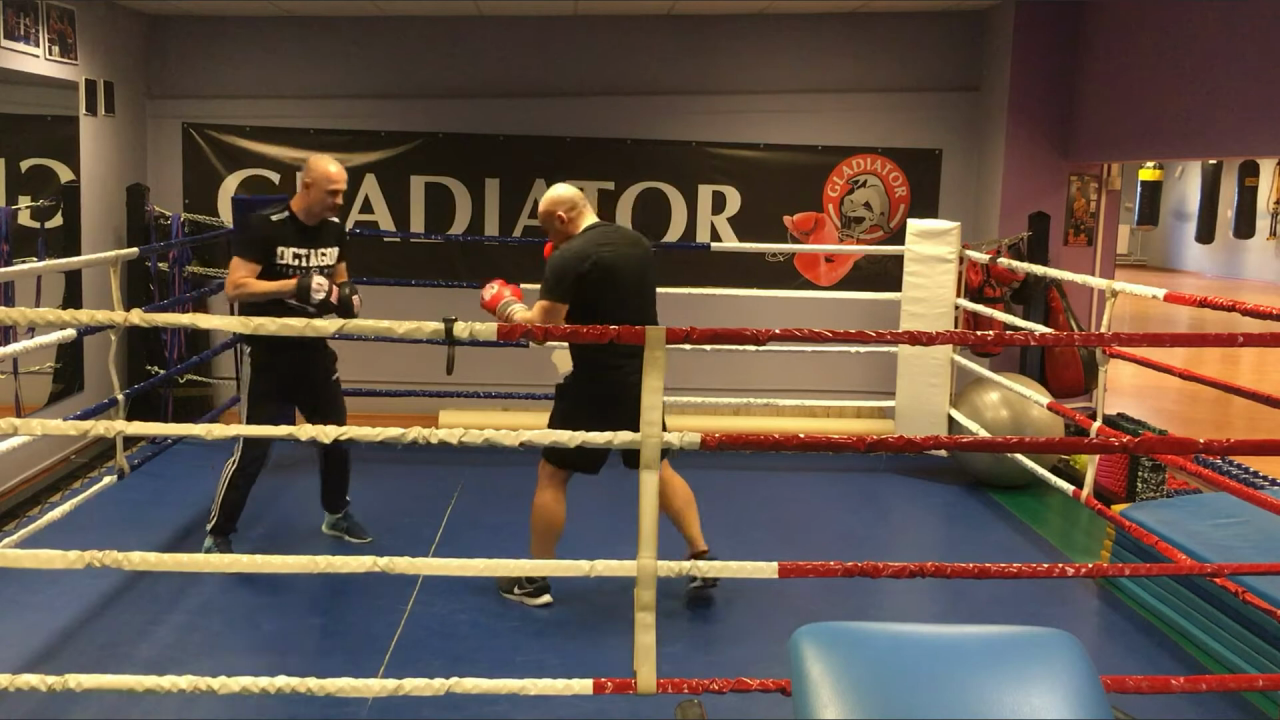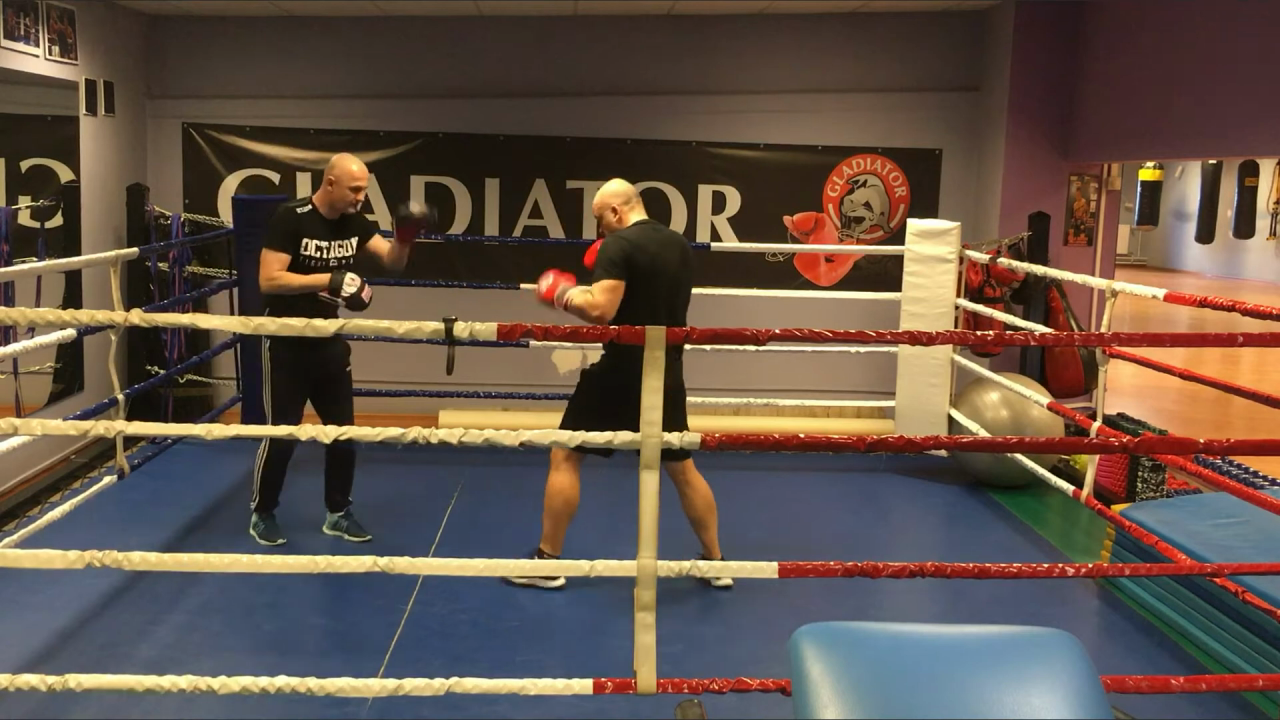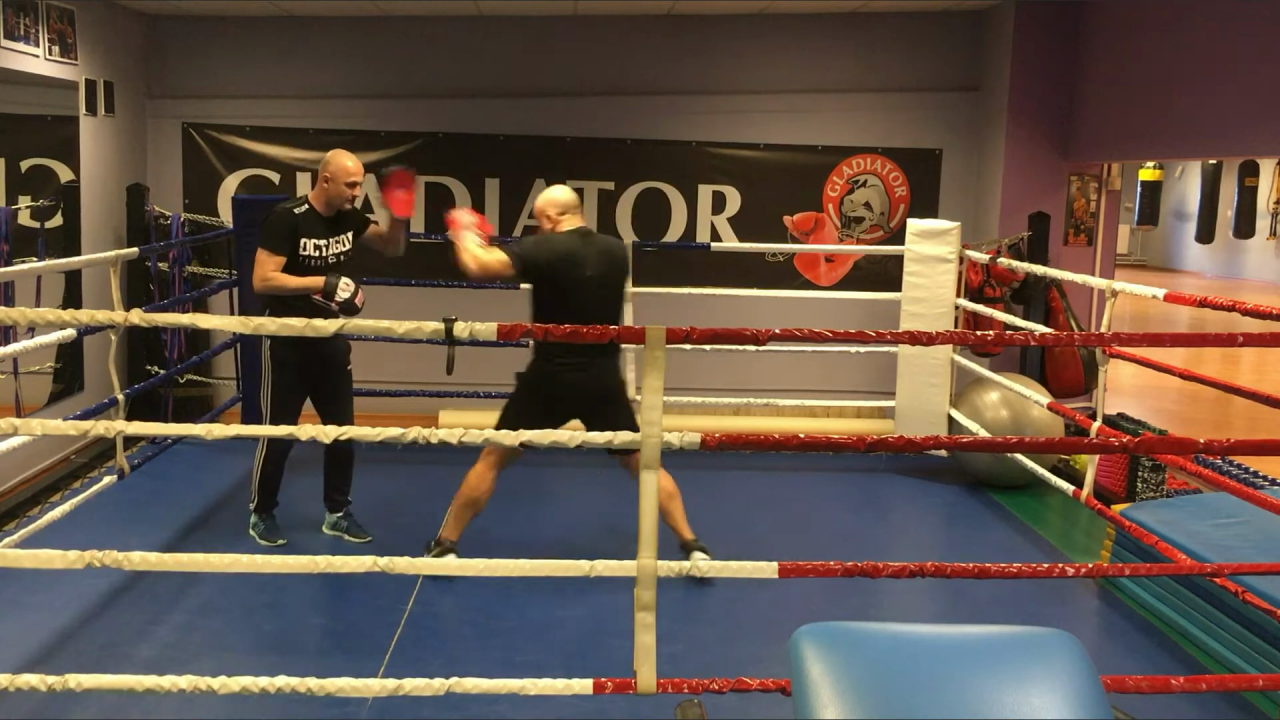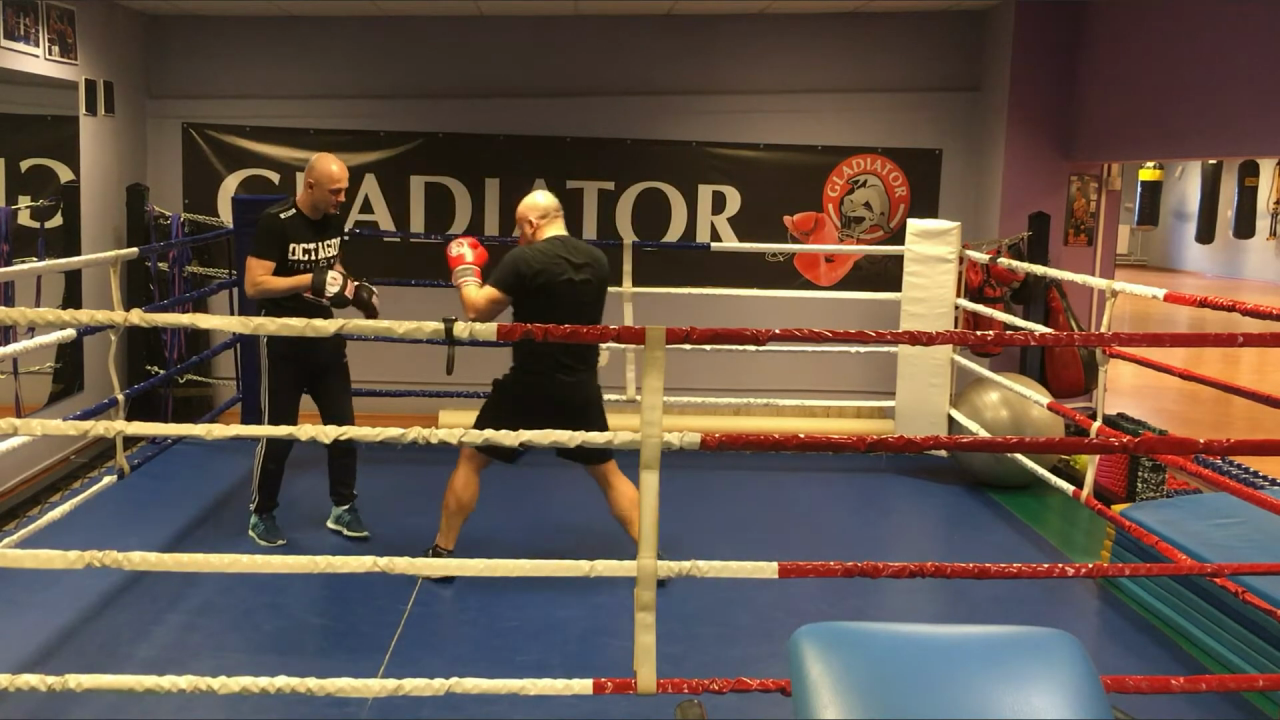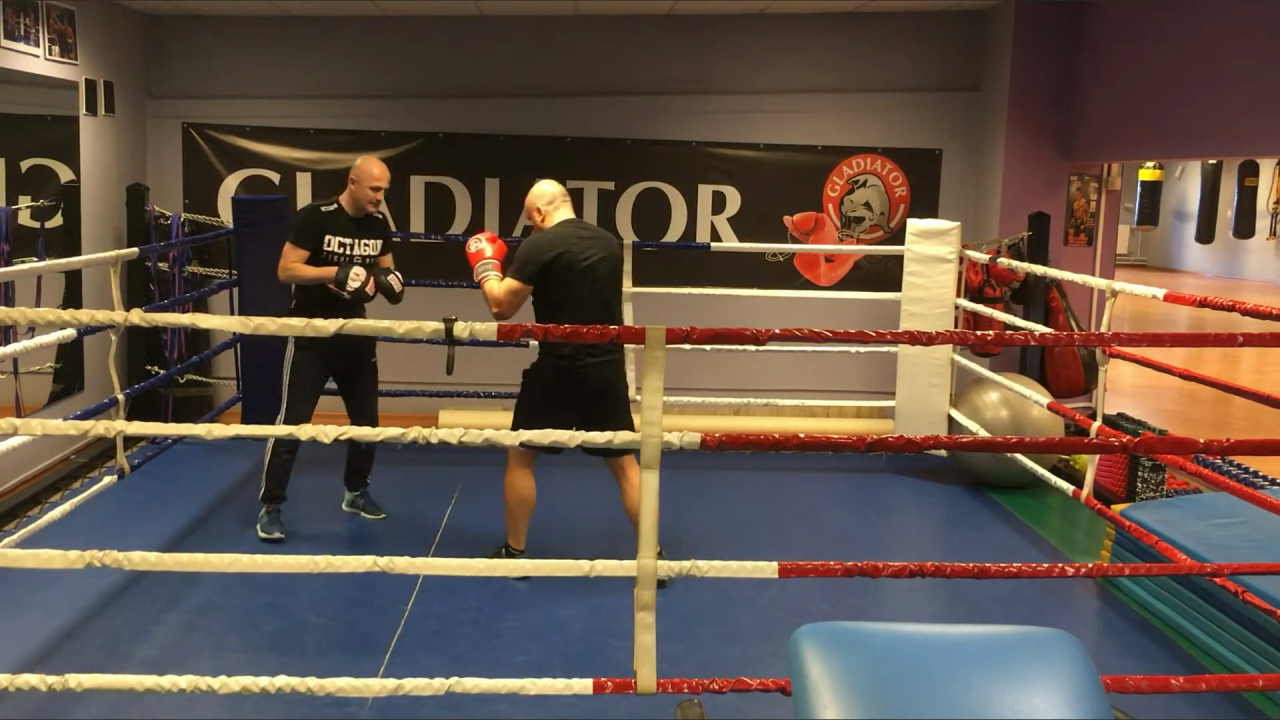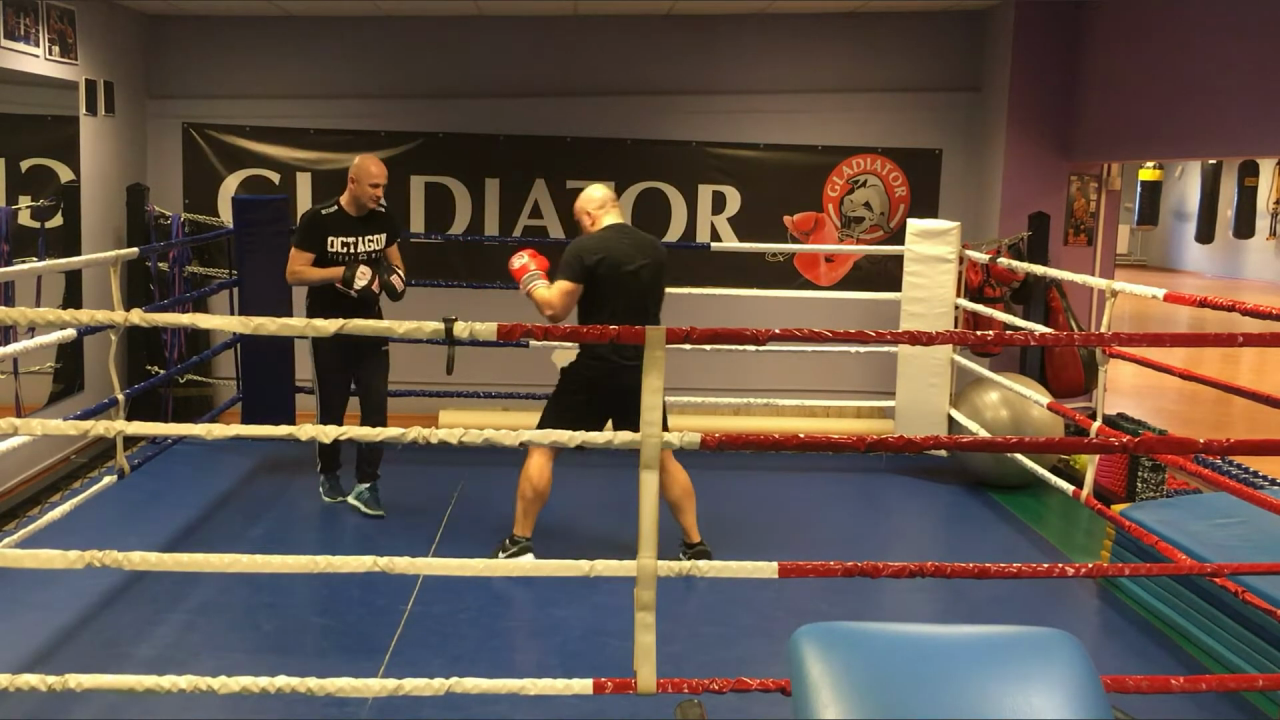
dt=0.5s
person 1, frame 1
left shoulder: (570, 258)
right shoulder: (638, 243)
left elbow: (543, 327)
left wrist: (508, 306)
left hip: (596, 385)
right hip: (643, 379)
left knee: (552, 476)
right knee: (659, 469)
left ankle: (534, 580)
right ankle: (700, 557)
person 1, frame 2
left shoulder: (621, 245)
right shoulder: (679, 246)
left elbow: (601, 311)
left wrist: (562, 293)
left hip: (621, 373)
right hip: (667, 375)
left knee: (565, 458)
right knee: (681, 468)
left ankle: (546, 560)
right ankle: (714, 561)
person 1, frame 3
left shoulder: (547, 249)
right shoulder: (616, 251)
left elbow: (477, 265)
left wrist: (464, 230)
left hip: (552, 379)
right hip: (604, 379)
left knee: (493, 458)
right knee: (638, 461)
left ankle: (445, 546)
right ankle: (691, 547)
person 1, frame 4
left shoulder: (522, 258)
right shoulder: (597, 260)
left elbow: (479, 312)
left wrist: (464, 270)
left hip: (529, 383)
right hip: (580, 386)
left knee: (471, 460)
right knee: (608, 470)
left ankle: (443, 553)
person 1, frame 5
left shoulder: (540, 246)
right shoulder: (610, 243)
left elbow: (501, 307)
left wrist: (485, 266)
left hip: (558, 370)
right hip: (608, 369)
left knee: (521, 458)
right knee: (625, 463)
left ankle: (514, 553)
right ankle: (651, 555)
person 1, frame 6
left shoulder: (584, 249)
right shoulder: (655, 249)
left elbow: (554, 310)
left wrist: (529, 278)
left hip: (594, 370)
right hip: (643, 370)
left knee: (541, 448)
right knee: (662, 456)
left ankle: (519, 543)
right ankle: (695, 546)
person 2, frame 1
left shoulder: (333, 229)
right shoulder: (265, 227)
right elbow: (235, 288)
left wrist: (345, 294)
right wrist: (296, 286)
left hip: (314, 350)
right hip: (268, 355)
left knee: (336, 440)
right knee: (253, 450)
left ankle: (336, 515)
right ankle: (217, 535)
person 2, frame 2
left shoulder: (353, 222)
right shoulder: (290, 218)
left elbow: (393, 260)
right elbow: (269, 280)
left wrist: (405, 236)
right wrist: (329, 280)
left hip: (329, 342)
right hip: (286, 344)
left knee: (343, 432)
right knee: (282, 434)
left ankle: (338, 512)
right ankle: (262, 513)
person 2, frame 3
left shoulder: (349, 216)
right shoulder: (287, 217)
left elbow: (395, 247)
right elbow: (262, 280)
left wrist: (399, 212)
right wrist: (322, 283)
left hip: (329, 340)
right hip: (287, 342)
left knee: (342, 431)
right knee: (279, 434)
left ankle: (337, 512)
right ankle: (261, 514)
person 2, frame 4
left shoulder: (334, 220)
right shoulder: (276, 223)
right elbow: (253, 285)
left wrist: (354, 288)
right wrist: (310, 280)
left hip: (325, 337)
right hip: (283, 342)
left knee: (343, 425)
right knee: (279, 433)
left ankle: (342, 508)
right ankle: (261, 514)
person 2, frame 5
left shoulder: (378, 223)
right shoulder: (315, 217)
left elbow: (383, 269)
right elbow: (286, 270)
left wrist: (388, 281)
right wrist: (336, 273)
left hip: (354, 334)
right hip: (311, 335)
left knee: (366, 421)
right knee: (292, 421)
left ankle: (356, 492)
right ankle: (270, 506)
person 2, frame 6
left shoulder: (384, 218)
right shoulder: (318, 220)
left elbow: (393, 259)
right elbow: (294, 272)
left wrist: (394, 274)
right wrist: (343, 272)
left hip: (369, 324)
left knee: (376, 405)
right knee: (331, 408)
left ankle: (365, 487)
right ankle: (328, 475)
